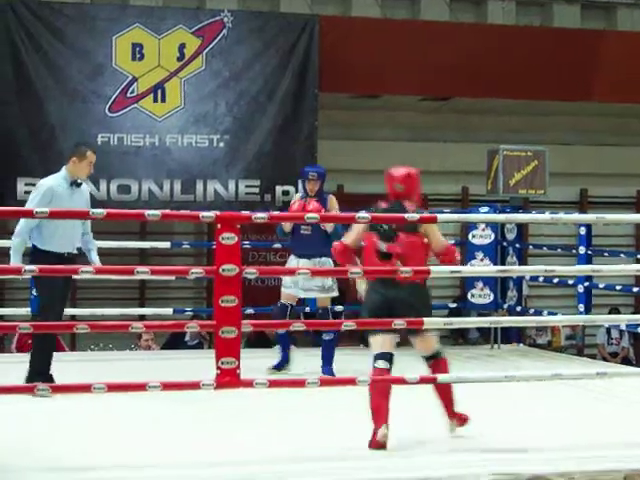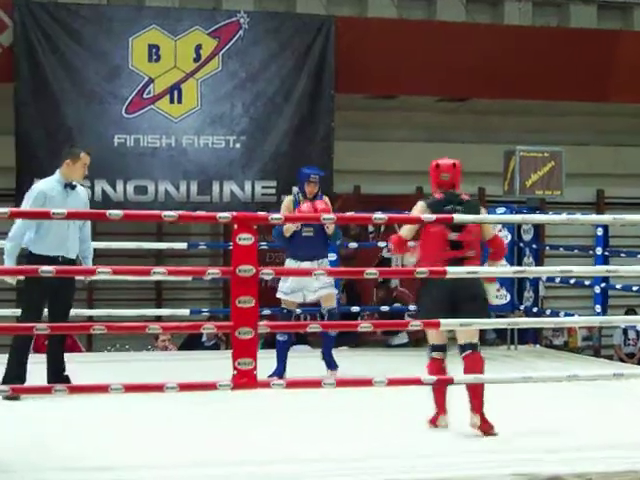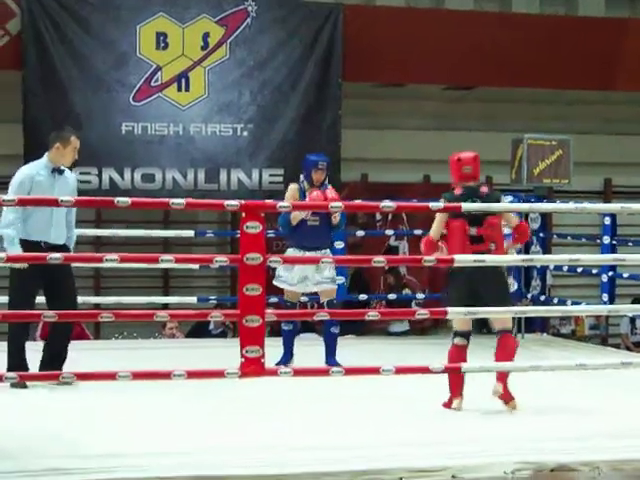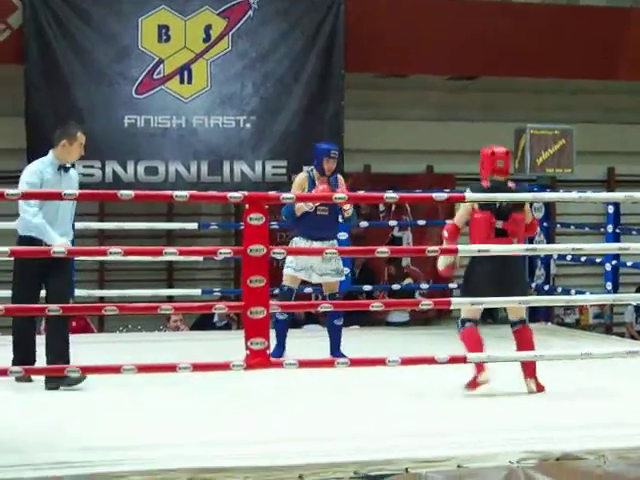
dt=0.3s
person 1, frame 1
left shoulder: (372, 216)
right shoulder: (421, 217)
left elbow: (341, 250)
right elbow: (448, 256)
left hip: (378, 292)
right hip: (411, 292)
left knee: (381, 362)
right knee: (434, 357)
left ankle: (380, 427)
right ankle: (452, 416)
person 1, frame 2
left shoulder: (425, 206)
right shoulder: (473, 207)
left elbow: (399, 241)
right elbow: (497, 246)
left wrist: (410, 254)
left hip: (436, 283)
right hip: (469, 282)
left knee: (437, 349)
right knee: (470, 349)
left ankle: (440, 413)
right ankle: (477, 415)
person 1, frame 3
left shoulder: (449, 201)
right shoulder: (496, 199)
left elbow: (430, 243)
right elbow: (522, 232)
left wrist: (440, 254)
right wrist: (508, 248)
left hip: (461, 273)
right hip: (491, 272)
left knee: (460, 336)
right knee: (505, 333)
left ankle: (455, 397)
right ankle: (501, 384)
person 1, frame 4
left shoulder: (474, 193)
right shoulder: (519, 193)
left elbow: (453, 229)
right elbow: (530, 228)
left wrist: (446, 256)
left hip: (483, 262)
right hip: (512, 262)
left knee: (467, 322)
right knee: (520, 322)
left ankle: (480, 370)
right ankle: (531, 379)
person 2, frame 1
left shoulder: (84, 191)
right shoulder: (49, 186)
left elbow: (85, 229)
right elbow: (26, 223)
left wrist: (93, 256)
right wrist: (16, 258)
left hip: (67, 260)
right hip: (45, 258)
left knee: (50, 317)
right knee: (49, 316)
left ankle: (40, 374)
right ankle: (38, 375)
person 2, frame 2
left shoulder: (82, 195)
right shoulder: (41, 189)
left elbow: (84, 233)
left wrist: (87, 262)
left hip: (67, 265)
right hip: (40, 263)
left knee: (60, 323)
right knee: (29, 322)
left ankle: (57, 377)
person 2, frame 3
left shoulder: (70, 179)
right shoulder: (28, 174)
left wrist: (69, 247)
left hip: (58, 251)
right hip: (29, 250)
left knee: (67, 307)
right knee: (21, 311)
left ankle: (51, 367)
person 2, frame 4
left shoulder: (72, 176)
right shoulder: (35, 171)
right elbow: (29, 212)
right wrist: (53, 240)
left hip: (61, 251)
right hip: (32, 247)
left knee: (59, 308)
right knee: (25, 308)
left ankle: (56, 372)
right ankle: (22, 366)
person 3, frame 1
left shoulder: (330, 200)
right shoulder: (297, 199)
left elbow: (339, 233)
right elbow: (283, 233)
left wrist: (329, 226)
right wrist: (287, 223)
left hip: (321, 262)
right hip: (297, 261)
left knee: (323, 312)
right knee: (282, 309)
left ankle: (327, 364)
right ankle: (284, 357)
person 3, frame 2
left shoulder: (324, 201)
right shoulder: (289, 201)
left elbow: (335, 238)
right elbow: (278, 236)
left wrist: (330, 226)
right wrist: (291, 226)
left hip: (320, 264)
right hip: (294, 265)
left knee: (331, 311)
right knee: (286, 315)
left ankle: (327, 353)
right ankle: (280, 367)
person 3, frame 3
left shoulder: (328, 190)
right shoulder: (294, 189)
left elbow: (337, 227)
right elbow: (283, 225)
left wrist: (336, 215)
right wrist: (300, 213)
left hip: (322, 254)
right hip: (297, 254)
left knee: (331, 305)
right knee: (289, 305)
left ankle: (331, 357)
right ankle: (287, 354)
person 3, frame 4
left shoulder: (339, 181)
right shoulder: (303, 179)
left elbow: (349, 217)
right elbow: (288, 214)
left wrist: (348, 210)
right wrist: (306, 204)
left hip: (328, 245)
right hip: (303, 243)
left knee: (333, 298)
right knee: (286, 292)
left ankle: (335, 350)
right ankle: (279, 347)
